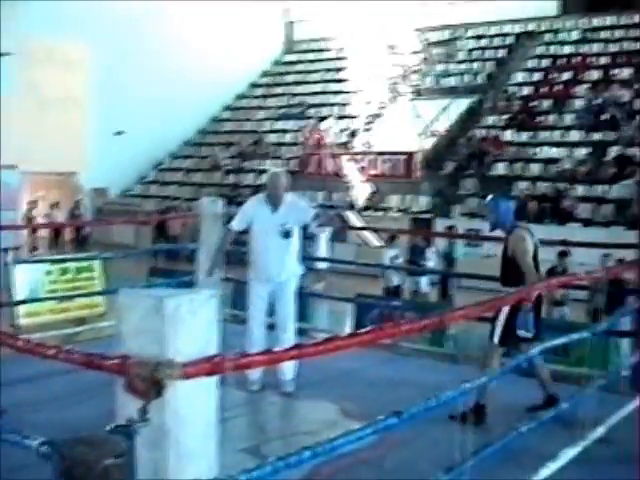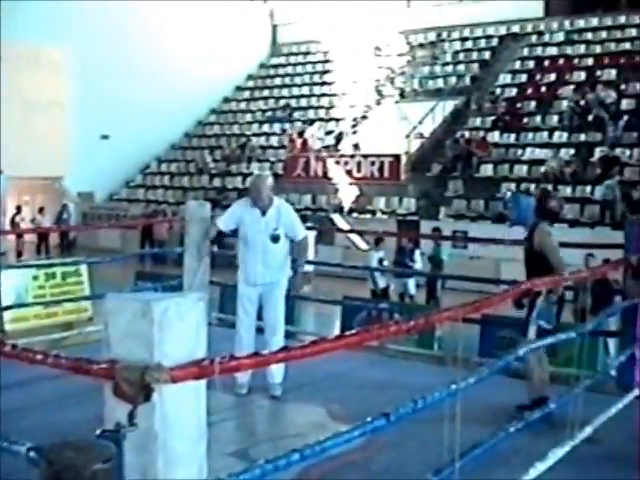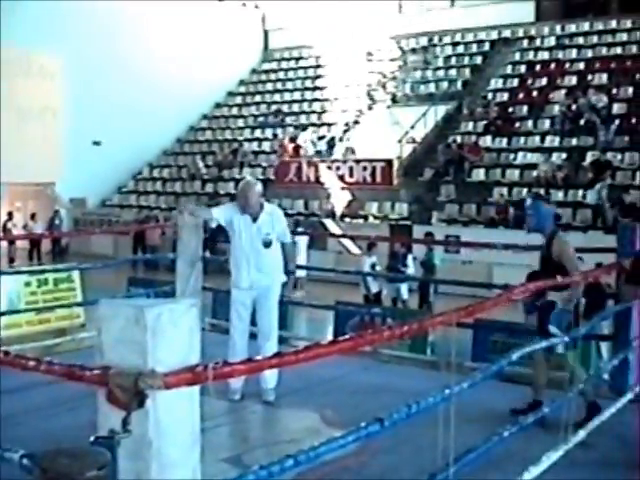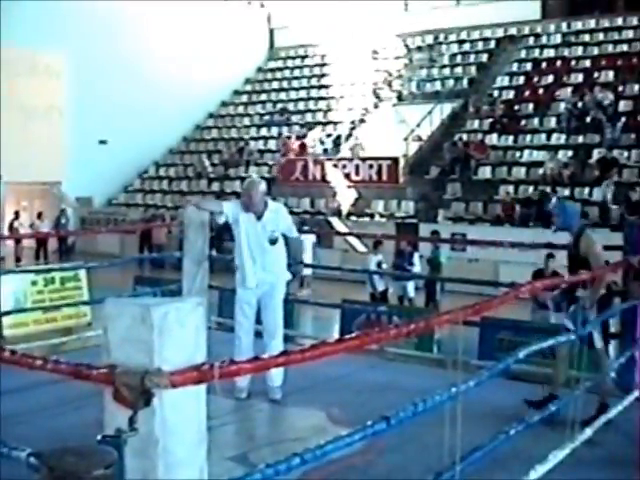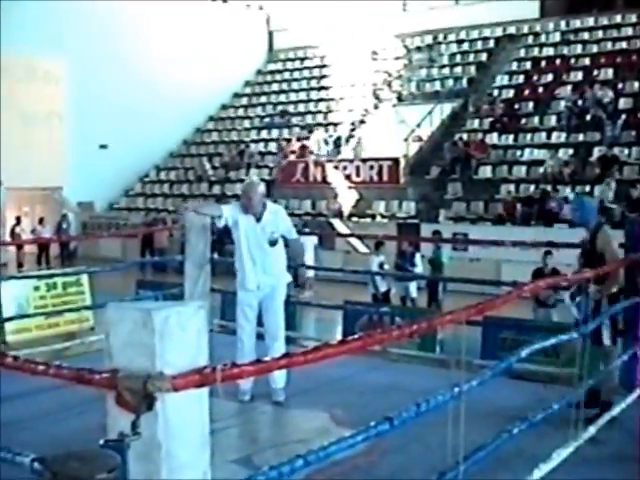
dt=0.2s
person 1, frame 1
left shoulder: (516, 237)
right shoulder: (520, 233)
left elbow: (530, 274)
left wrist: (526, 308)
left hip: (520, 301)
right hip: (525, 299)
left knee: (493, 353)
right knee: (526, 350)
left ankle: (478, 408)
right ankle: (550, 397)
person 1, frame 2
left shoulder: (540, 232)
right shoulder: (534, 231)
left elbow: (560, 267)
left wrist: (551, 298)
left hip: (546, 295)
right hip: (540, 293)
right knee: (535, 349)
left ankle: (536, 399)
right ankle: (540, 397)
person 1, frame 3
left shoulder: (559, 242)
right shoulder: (548, 241)
left wrist: (569, 307)
right wrist: (539, 299)
left hip: (561, 306)
right hip: (550, 303)
left knee: (567, 360)
right knee: (538, 354)
left ankle: (592, 405)
right ankle: (536, 401)
person 1, frame 4
left shoulder: (587, 239)
right shoulder: (575, 238)
left elbow: (602, 275)
left wrist: (588, 302)
right wrist: (565, 293)
left hip: (590, 303)
right hip: (578, 301)
left knee: (598, 354)
right knee: (562, 349)
left ankle: (603, 406)
right ankle: (553, 396)
person 1, frame 5
left shoulder: (603, 235)
right shoulder: (591, 234)
left elbow: (616, 273)
left wrist: (598, 294)
right wrist: (588, 290)
left hip: (604, 300)
right hip: (595, 298)
left knee: (606, 351)
right knee: (590, 346)
left ankle: (606, 403)
right ankle: (594, 394)
person 2, frame 1
left shoulder: (296, 205)
right shoulder: (253, 205)
left elbow: (316, 217)
right elbow: (233, 230)
left wrist: (327, 219)
right wrist: (218, 255)
left hip: (286, 276)
right hip: (259, 275)
left knee: (286, 326)
right knee: (255, 324)
left ankle: (287, 377)
right ankle: (254, 375)
person 2, frame 2
left shoulder: (284, 210)
right shoulder: (241, 207)
left elbow: (301, 239)
right elbow: (219, 225)
left wrist: (299, 265)
left hip: (275, 279)
right hip: (248, 278)
left knee: (275, 329)
right knee: (244, 328)
left ankle: (275, 380)
right ankle: (242, 378)
person 2, frame 3
left shoulder: (275, 214)
right shoulder: (232, 211)
left elbow: (287, 242)
right elbow: (209, 213)
left wrist: (291, 270)
right wrist: (191, 210)
left hip: (268, 283)
right hip: (241, 283)
left knee: (268, 334)
right knee: (238, 334)
left ankle: (268, 386)
right ankle: (235, 384)
person 2, frame 4
left shoulder: (279, 212)
right shoulder: (237, 209)
left elbow: (292, 237)
right elbow: (217, 206)
left wrist: (297, 263)
right wrist: (196, 202)
left hip: (274, 281)
right hip: (246, 281)
left knee: (274, 331)
right knee: (243, 332)
left ankle: (275, 383)
right ankle: (241, 382)
person 2, frame 5
left shoulder: (278, 213)
right shoulder: (236, 212)
left elbow: (293, 239)
right elbow: (218, 210)
left wrist: (300, 266)
left hip: (275, 283)
right hip: (248, 283)
left knee: (275, 334)
right knee: (245, 335)
left ankle: (278, 385)
right ankle: (245, 385)
